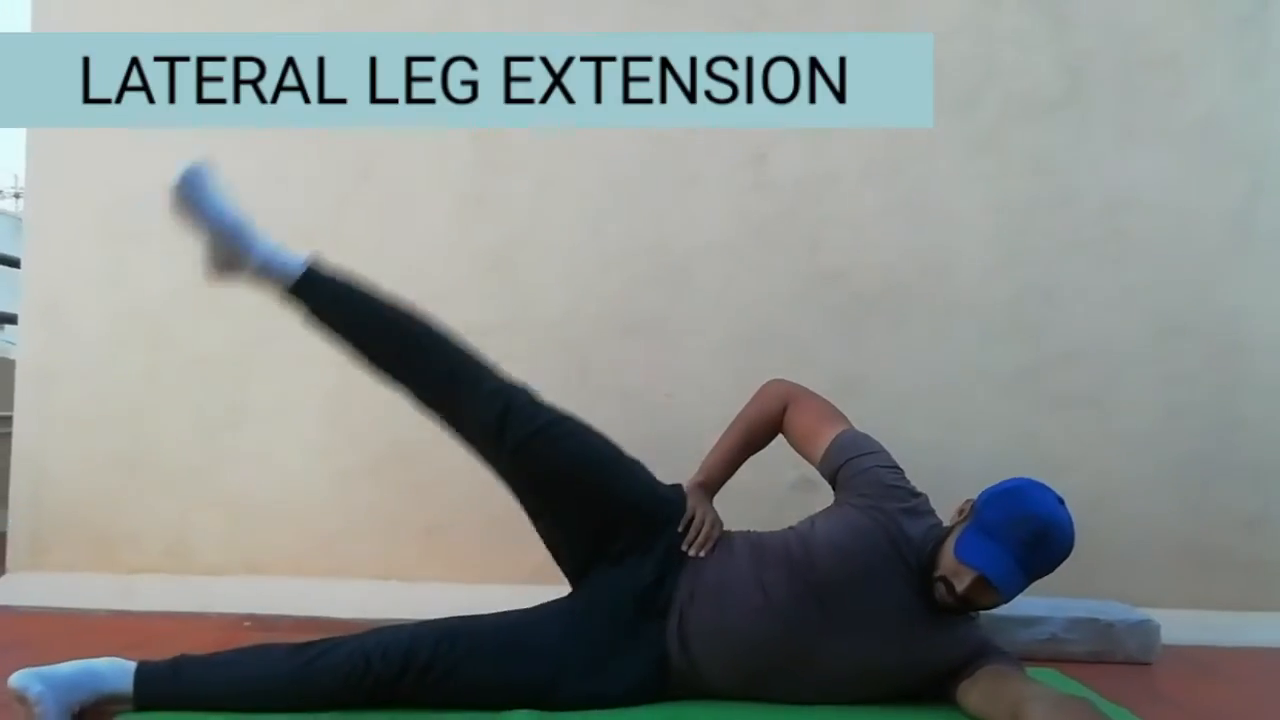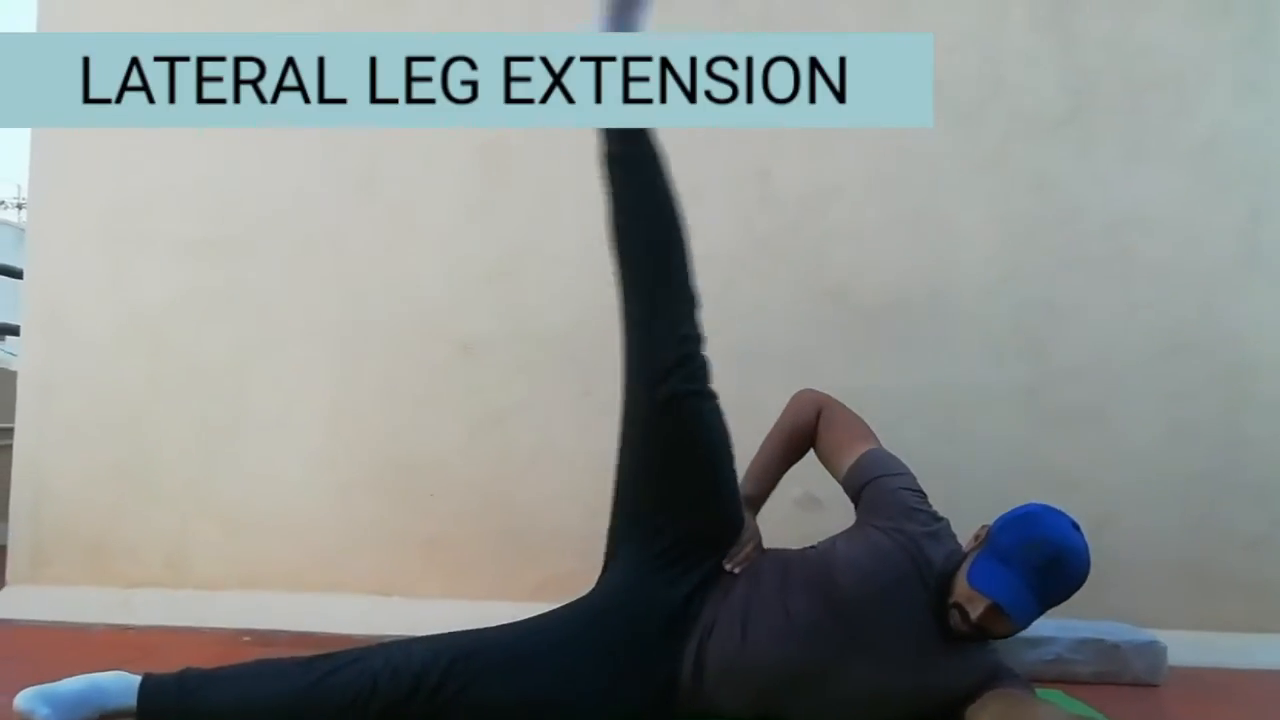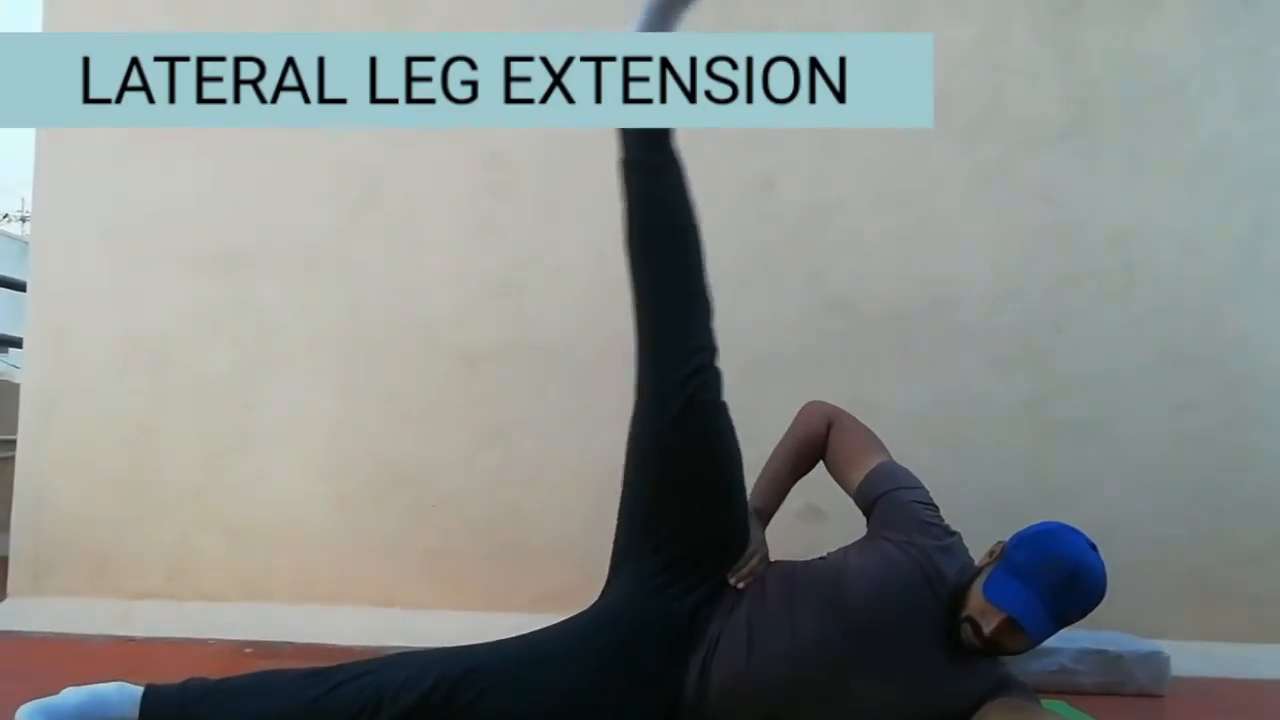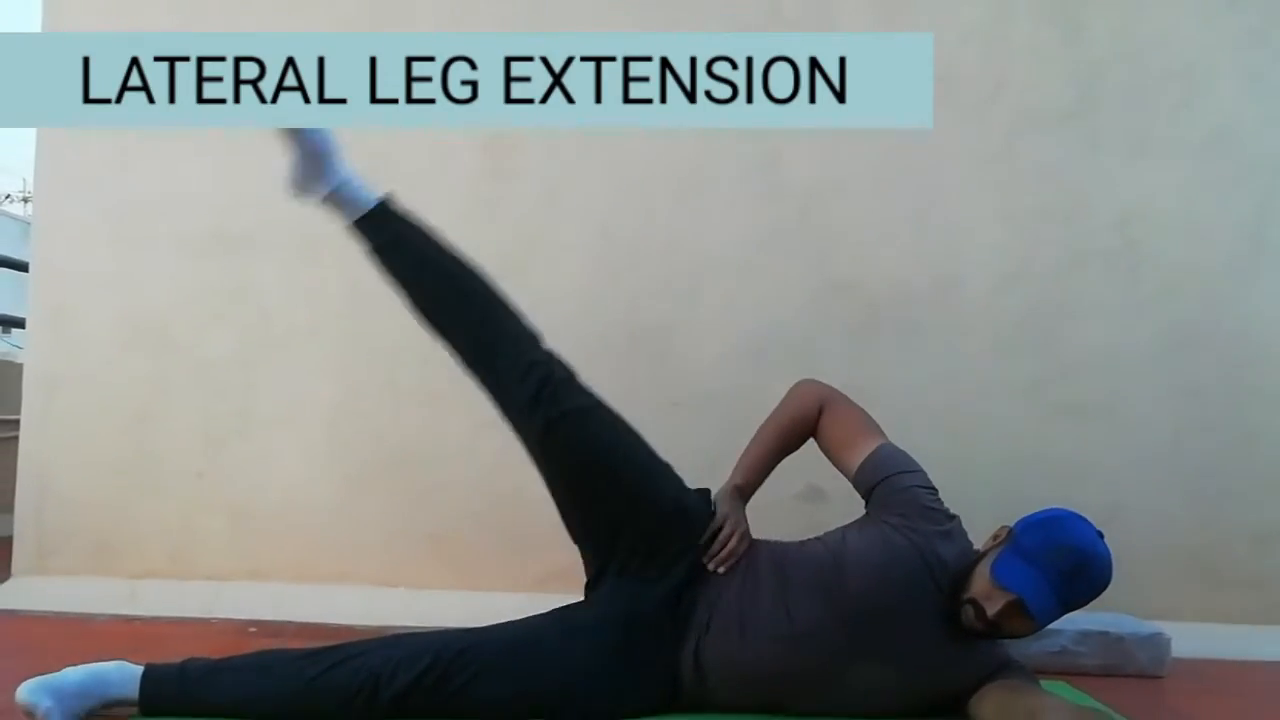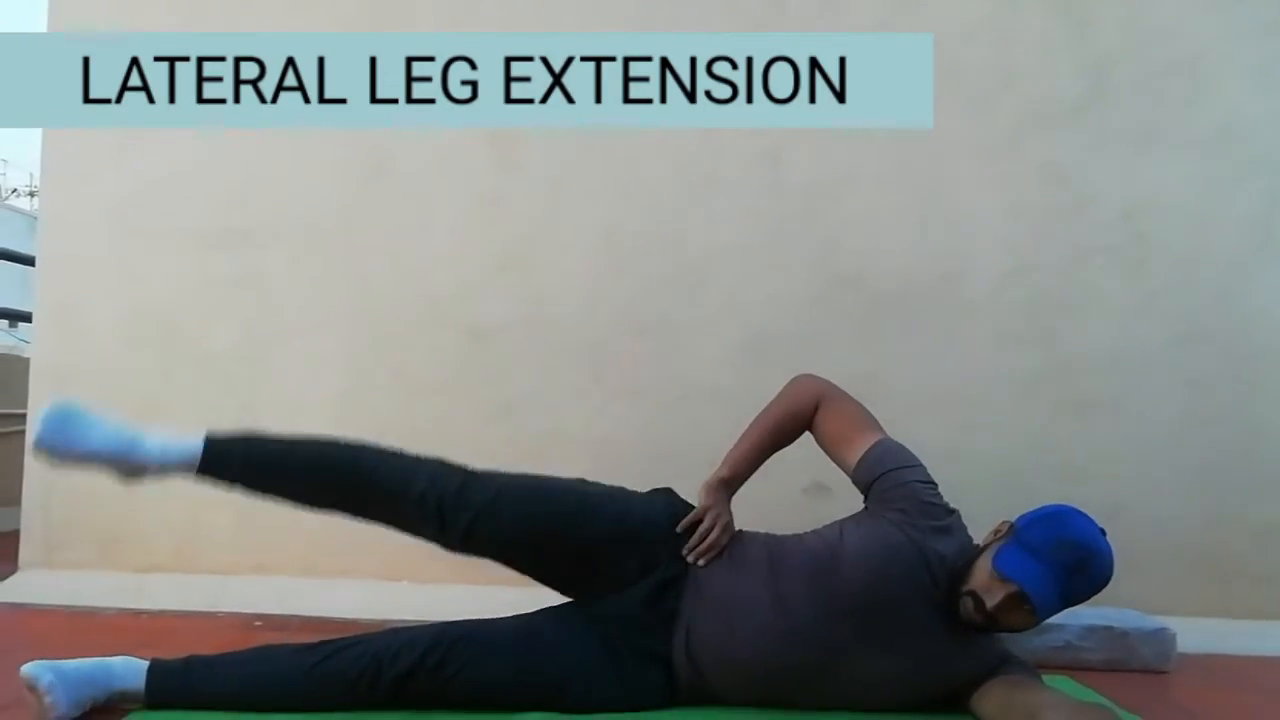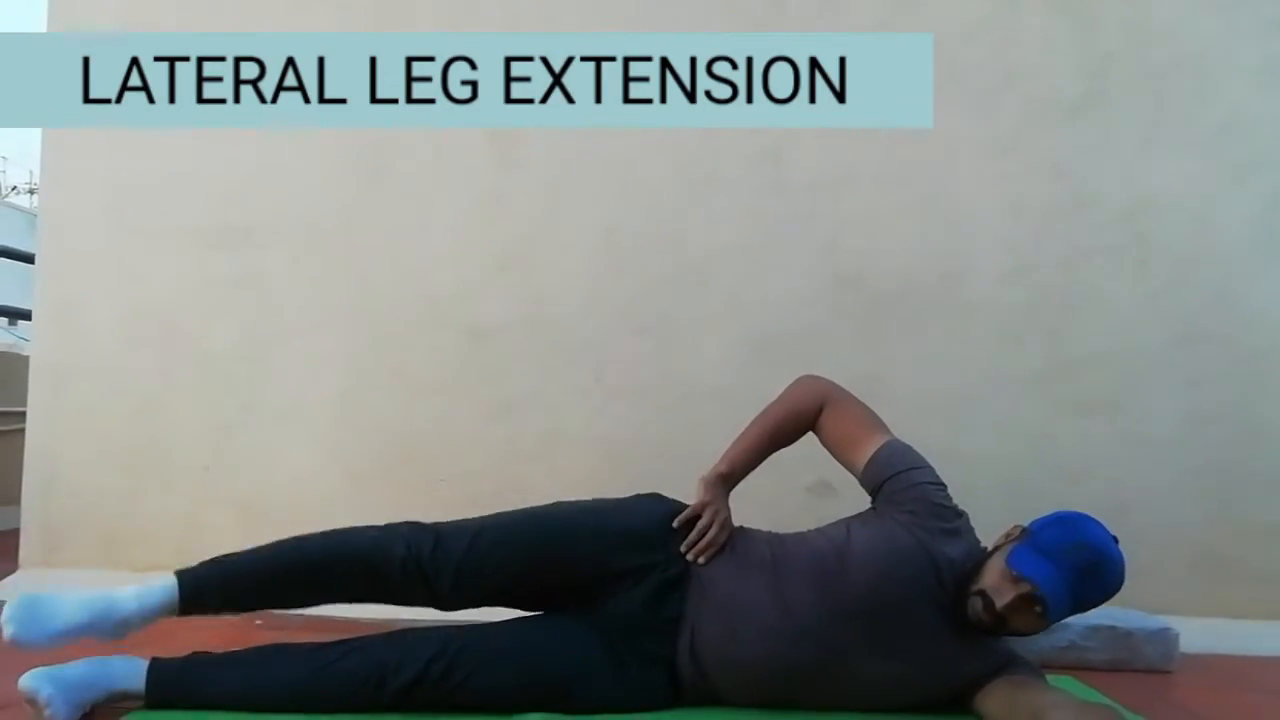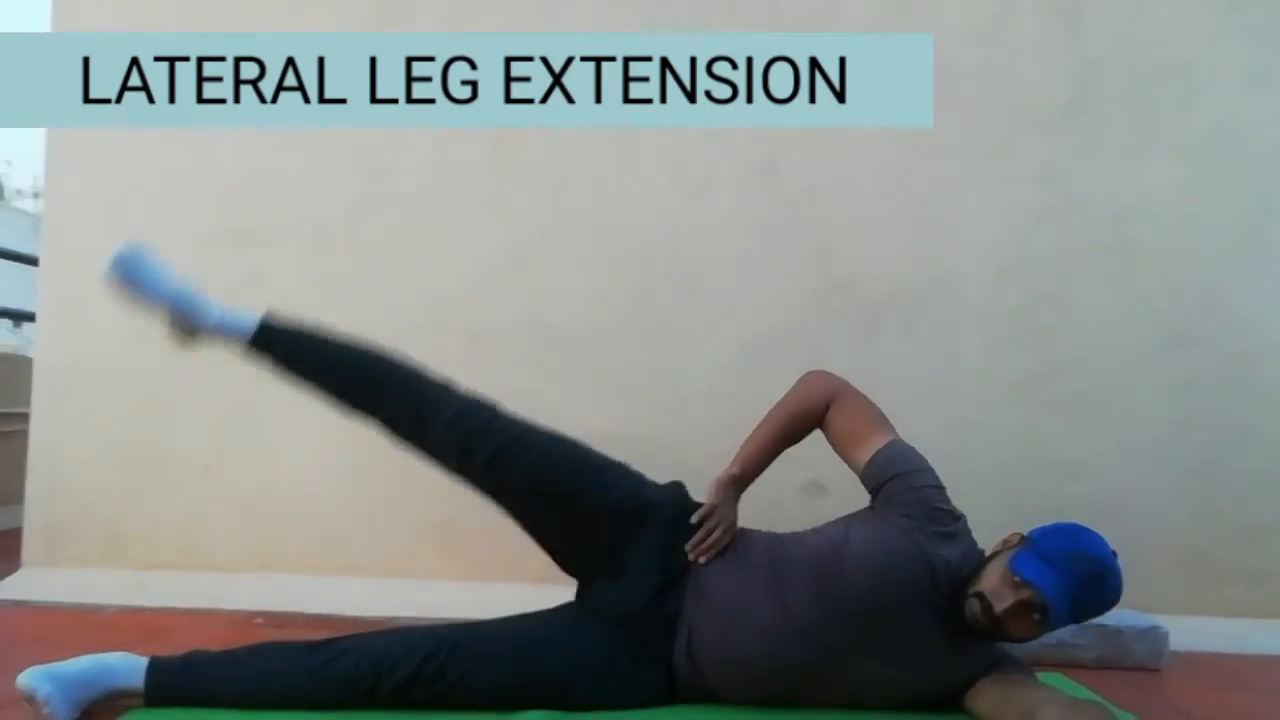
dt=0.3s
person 1, frame 1
right shoulder: (892, 506)
right elbow: (784, 393)
right wrist: (701, 485)
right hip: (651, 554)
right knee: (488, 404)
right ankle: (270, 258)
person 1, frame 2
right shoulder: (914, 531)
right elbow: (815, 406)
right wrist: (745, 507)
right hip: (683, 573)
right knee: (671, 362)
right ankle: (623, 109)
person 1, frame 3
right shoulder: (925, 541)
right elbow: (824, 418)
right wrist: (753, 518)
right hip: (687, 585)
right knee: (682, 369)
right ankle: (643, 111)
person 1, frame 4
right shoulder: (926, 532)
right elbow: (818, 397)
right wrist: (736, 495)
right hip: (673, 571)
right knee: (544, 395)
right ankle: (354, 194)
person 1, frame 5
right shoulder: (924, 513)
right elbow: (817, 393)
right wrist: (722, 485)
right hip: (656, 556)
right knee: (441, 501)
right ankle: (168, 449)
person 1, frame 6
right shoulder: (931, 514)
right elbow: (820, 394)
right wrist: (719, 482)
right hip: (654, 559)
right knee: (425, 562)
right ankle: (146, 598)
person 1, frame 7
right shoulder: (927, 523)
right elbow: (825, 387)
right wrist: (731, 484)
right hip: (664, 565)
right knee: (474, 438)
right ankle: (225, 320)
